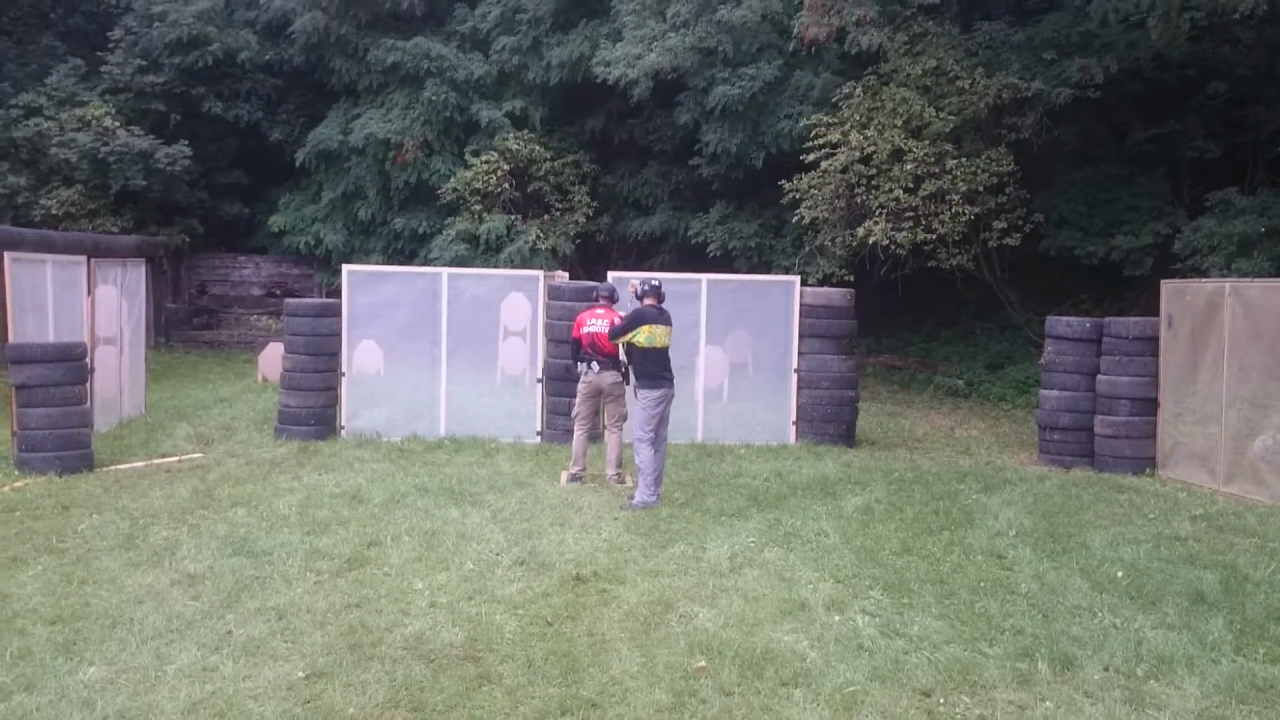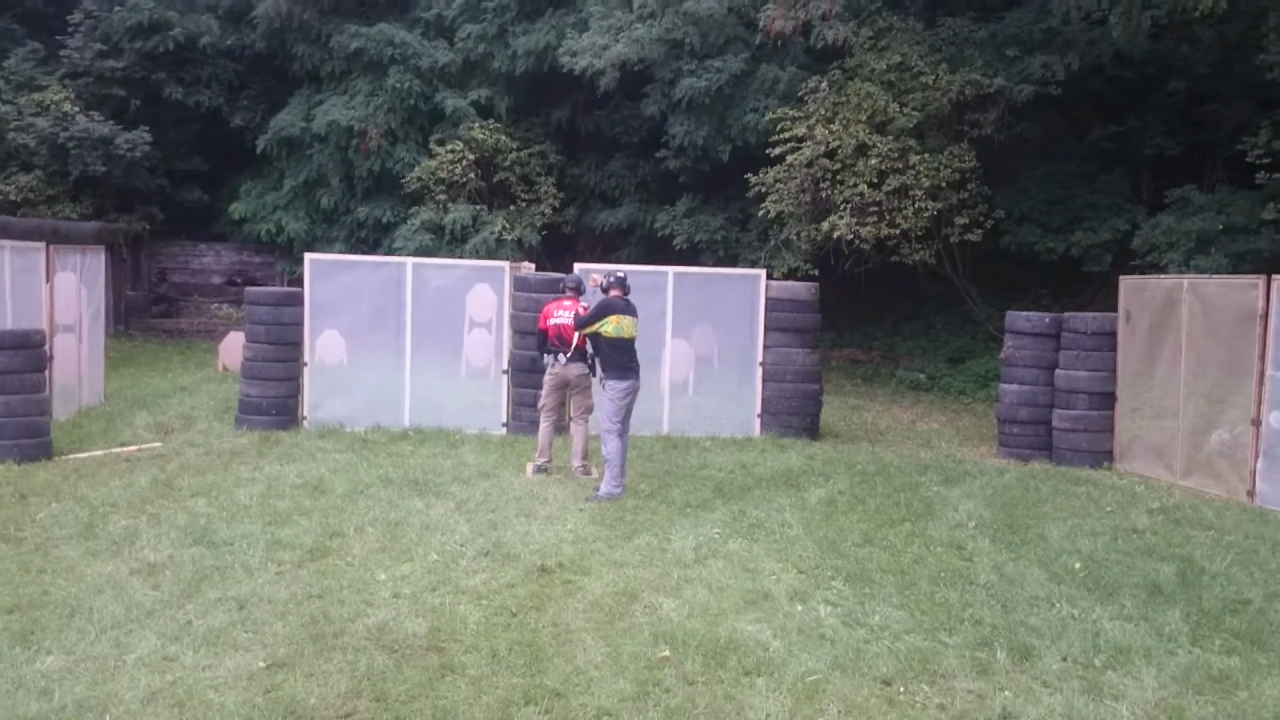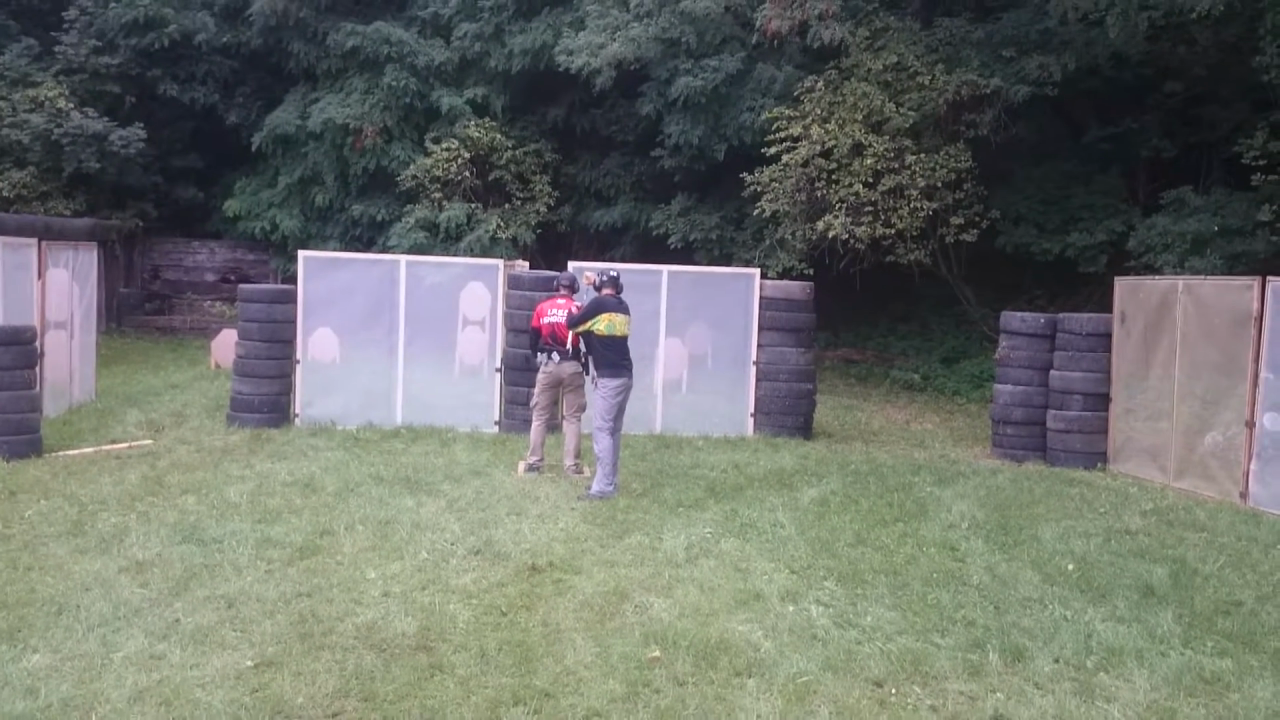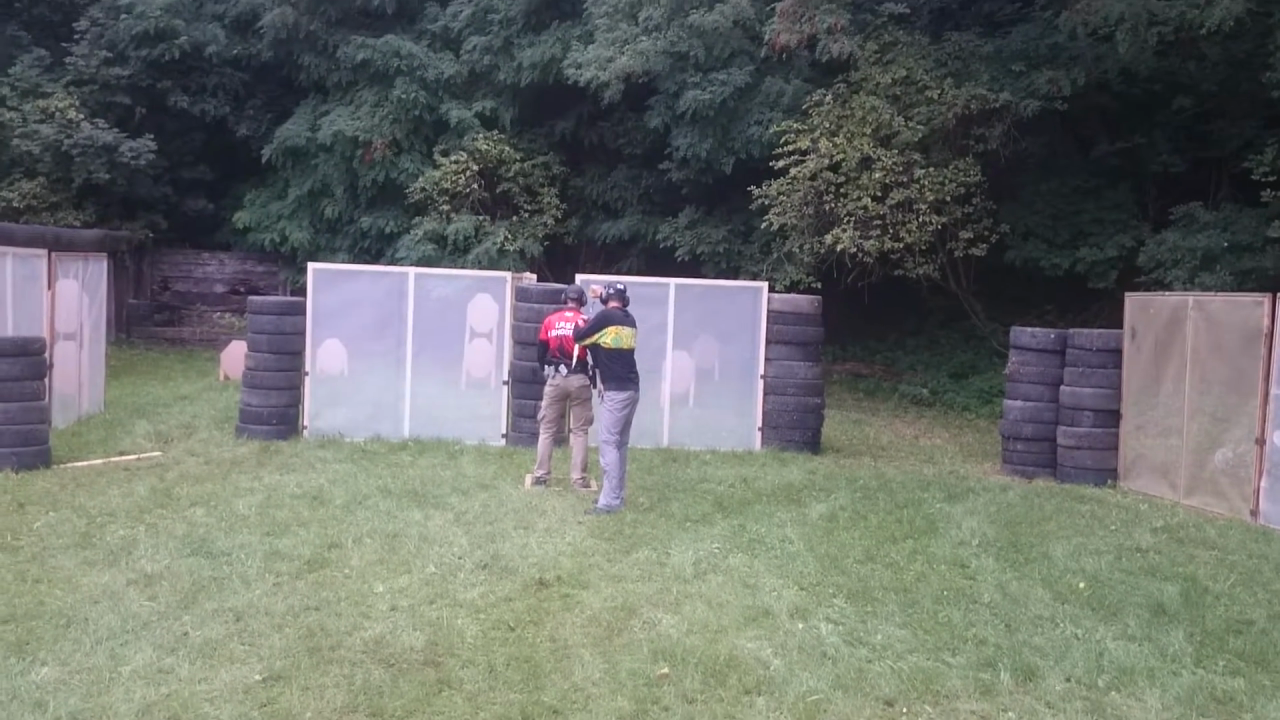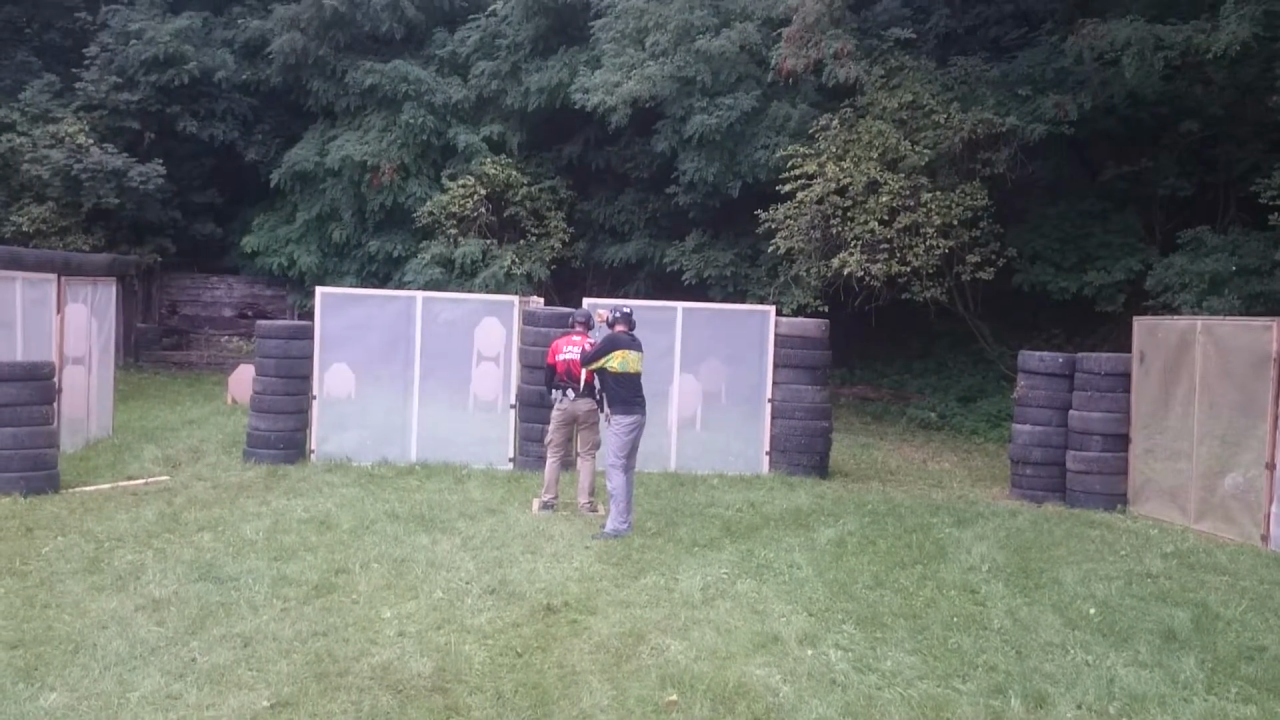
dt=0.5s
person 1, frame 1
left shoulder: (640, 314)
right shoulder: (665, 316)
left elbow: (613, 336)
left wrist: (618, 319)
right wrist: (639, 291)
left hip: (650, 388)
right hip: (665, 386)
left knee: (643, 440)
right knee: (658, 441)
left ankle: (646, 497)
right ankle: (653, 491)
person 1, frame 2
left shoulder: (607, 305)
right shoulder: (630, 308)
left elbow: (579, 326)
left wrist: (581, 312)
right wrist: (601, 284)
left hip: (617, 379)
right hip: (631, 377)
left knee: (610, 431)
right knee: (621, 432)
left ankle: (611, 489)
right ankle: (617, 483)
person 1, frame 3
left shoulder: (599, 303)
right shoulder: (623, 306)
left elbow: (571, 324)
left wrist: (575, 311)
right wrist: (594, 303)
left hip: (610, 377)
right hip: (624, 375)
left knee: (602, 430)
right knee: (613, 430)
left ankle: (603, 487)
right ankle: (609, 482)
person 1, frame 4
left shoulder: (606, 316)
right shoulder: (629, 319)
left elbow: (578, 337)
left wrist: (583, 324)
left hip: (616, 390)
right hip: (631, 388)
left knee: (608, 443)
right knee: (620, 444)
left ankle: (609, 502)
right ankle: (616, 496)
person 1, frame 5
left shoulder: (613, 340)
right shoulder: (635, 343)
left elbow: (585, 362)
left wrist: (591, 348)
left hip: (623, 414)
right hip: (637, 412)
left knee: (615, 467)
right knee: (627, 468)
left ankle: (617, 526)
right ankle: (624, 520)
person 2, frame 1
left shoulder: (582, 318)
right shoulder: (618, 319)
left elbow: (575, 348)
right wrist: (625, 369)
left hip: (588, 375)
right hip: (612, 376)
left knee: (581, 426)
right knee: (614, 427)
left ankle: (576, 472)
right ankle: (614, 474)
person 2, frame 2
left shoulder: (548, 309)
right shoulder: (584, 310)
left elbow: (541, 339)
right wrist: (593, 362)
left hip: (555, 367)
right hip: (579, 368)
left knee: (547, 417)
right knee: (580, 419)
left ankle: (541, 464)
right ankle: (580, 466)
person 2, frame 3
left shoulder: (542, 308)
right shoulder: (578, 309)
left elbow: (533, 338)
left wrist: (539, 357)
right wrist: (587, 362)
left hip: (548, 365)
right hip: (572, 366)
left knee: (540, 416)
right knee: (573, 417)
left ankle: (533, 462)
right ankle: (572, 464)
person 2, frame 4
left shoulder: (550, 321)
right shoulder: (585, 321)
left elbow: (541, 351)
left hip: (555, 378)
right hip: (580, 379)
left knee: (547, 429)
right knee: (580, 431)
left ankle: (540, 476)
right ankle: (579, 478)
person 2, frame 5
left shoulder: (557, 345)
right shoulder: (593, 345)
left elbow: (548, 375)
left hip: (563, 402)
right hip: (587, 403)
left knee: (554, 453)
right knee: (587, 455)
left ankle: (548, 500)
right ankle: (586, 503)
